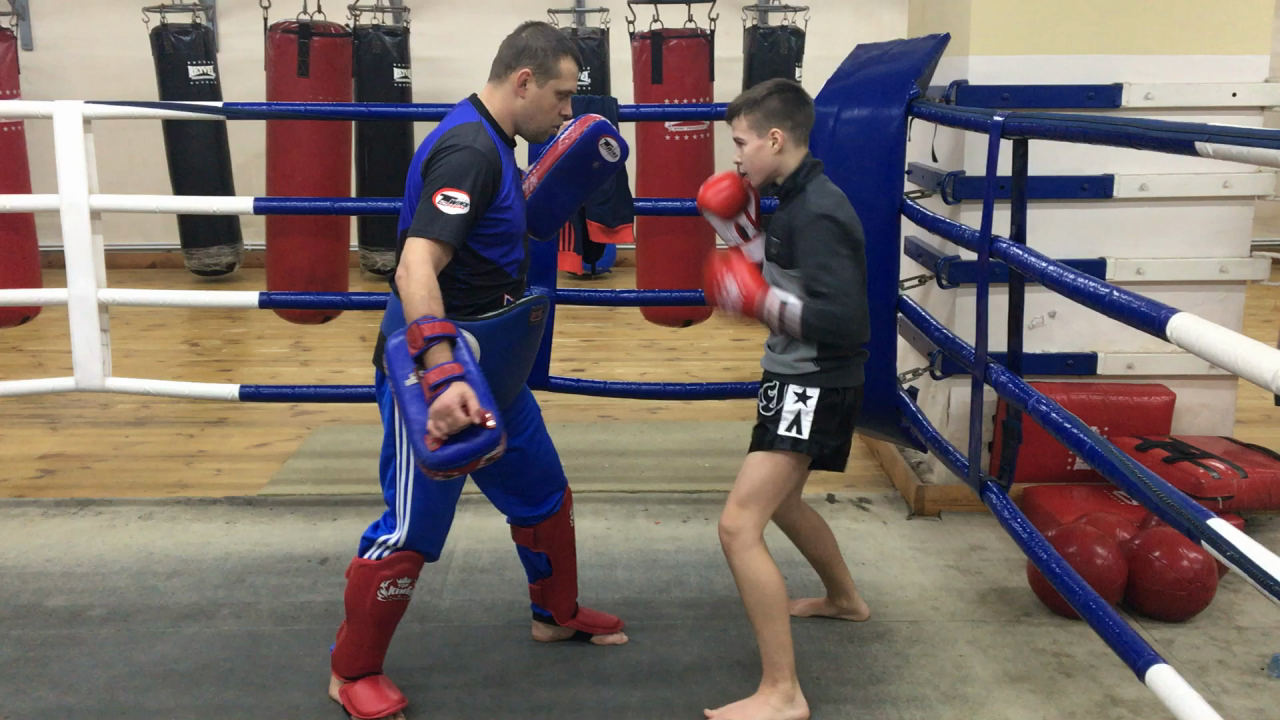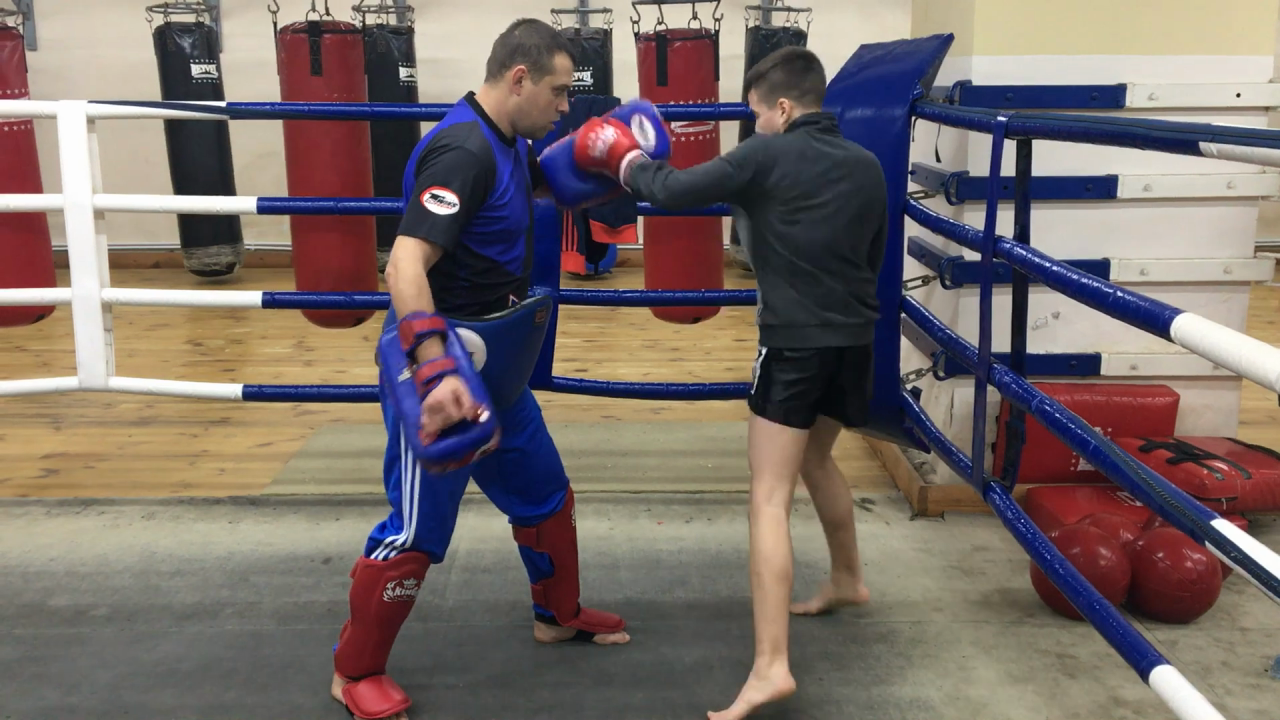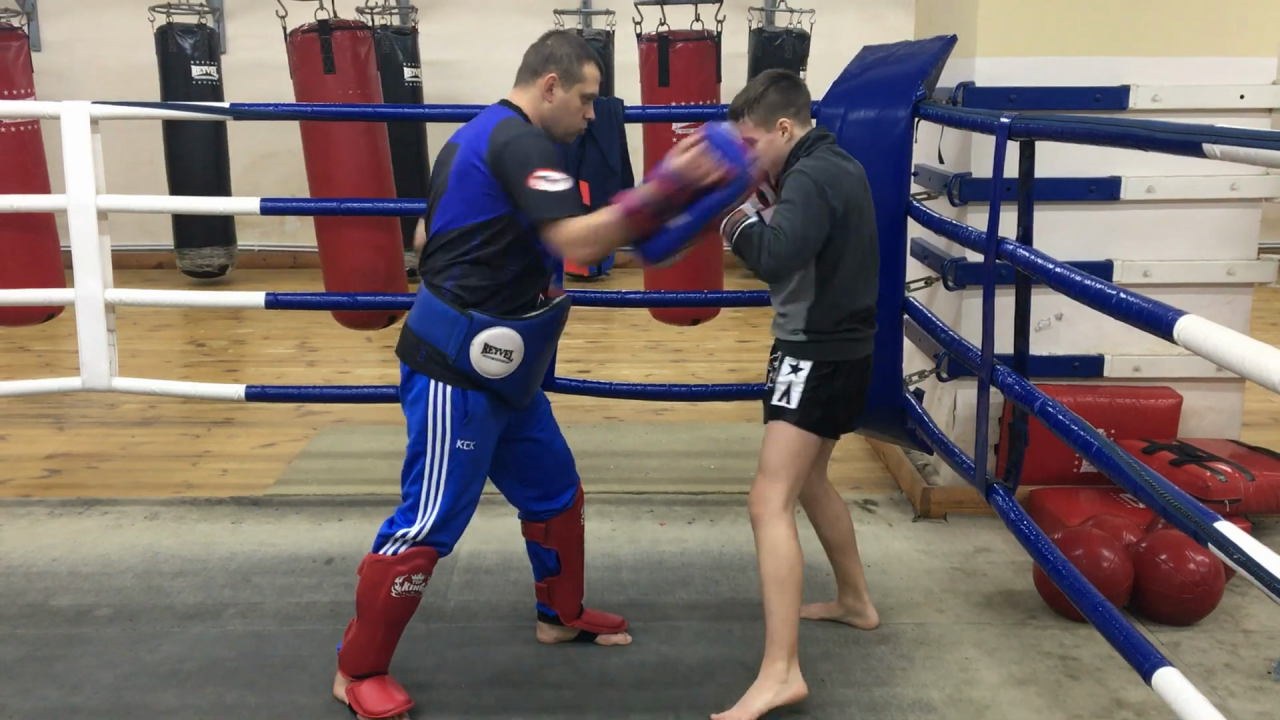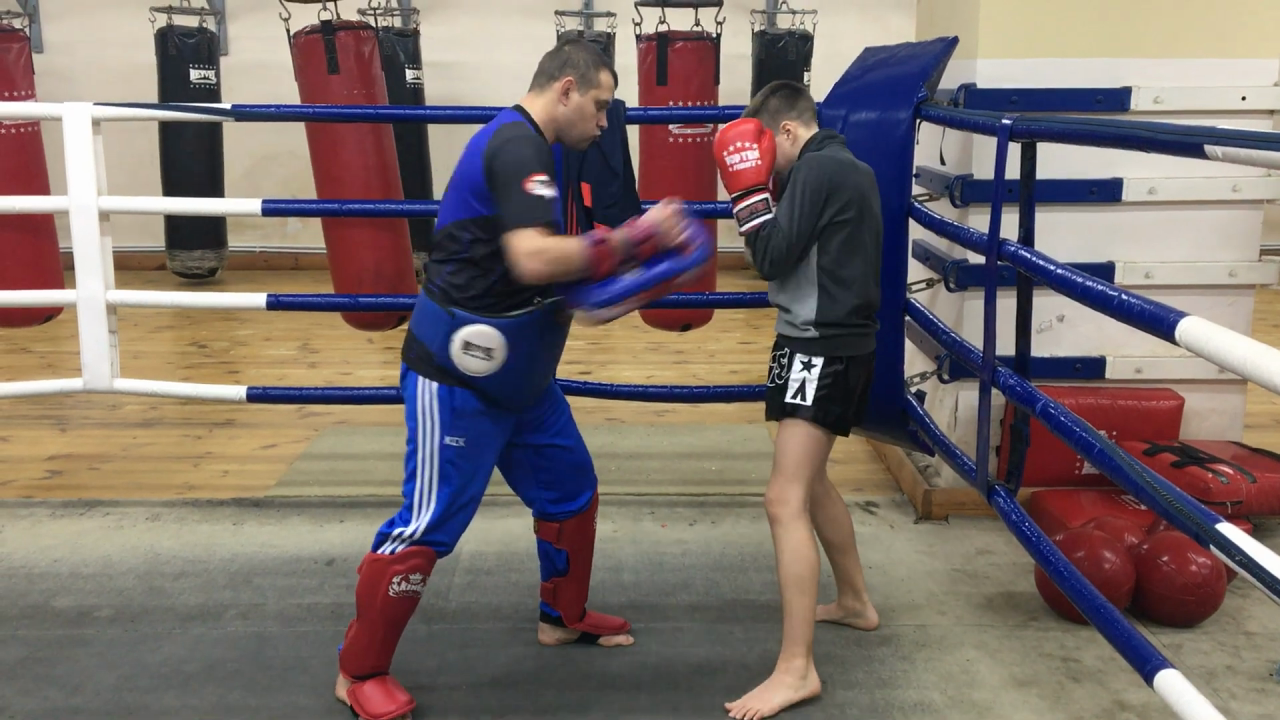
dt=0.3s
person 1, frame 1
left shoulder: (488, 139)
right shoulder: (468, 150)
right elbow: (416, 269)
right wrist: (445, 379)
right hip: (443, 369)
left knee: (541, 492)
right knee: (412, 528)
left ankle: (556, 612)
person 1, frame 2
left shoulder: (501, 140)
right shoulder: (463, 149)
left elbow: (533, 186)
right elbow: (405, 266)
right wrist: (437, 373)
left hip: (492, 366)
right hip: (447, 369)
left knee: (544, 491)
right knee: (418, 530)
left ankle: (559, 614)
person 1, frame 3
left shoulder: (481, 137)
right shoulder: (517, 143)
left elbow: (428, 240)
right elbow: (577, 242)
right wrist: (670, 184)
left hip: (493, 365)
right hip: (457, 367)
left knee: (551, 487)
right knee: (425, 524)
left ankle: (560, 615)
person 1, frame 4
left shoulder: (514, 145)
right shoulder: (517, 148)
right elbow: (534, 259)
left wrist: (623, 245)
right wrist: (637, 237)
left hip: (514, 370)
right hip: (457, 370)
left knee: (570, 487)
right knee: (427, 525)
left ankle: (564, 615)
person 2, frame 1
left shoulder: (817, 213)
right shoulder: (796, 198)
left elbow: (844, 323)
right elbow: (775, 264)
left wrist: (762, 299)
right wrist: (737, 224)
left hip: (814, 388)
right hip: (799, 380)
left knee: (738, 526)
right knee: (777, 497)
right ankle: (843, 596)
person 2, frame 2
left shoulder: (767, 157)
right shoulder: (866, 167)
left elbow: (674, 188)
left wrist: (619, 156)
left hip: (796, 345)
right hip: (854, 342)
left knee: (768, 497)
right knee: (815, 459)
left ankle: (770, 666)
right ankle: (847, 579)
person 2, frame 3
left shoulder: (812, 174)
right shoulder: (836, 167)
left elbow: (771, 254)
left wrist: (739, 204)
right wrist: (761, 198)
left hip: (815, 354)
right hip: (836, 348)
left knee: (769, 501)
right knee: (807, 479)
right ankle: (854, 601)
person 2, frame 4
left shoulder: (819, 168)
right shoulder: (845, 168)
left elbow: (773, 259)
left wrist: (748, 188)
right wrist: (760, 190)
left hip: (822, 350)
right hip: (831, 345)
left knee: (785, 501)
right knee: (810, 481)
left ankle: (796, 668)
right ankle: (854, 602)
